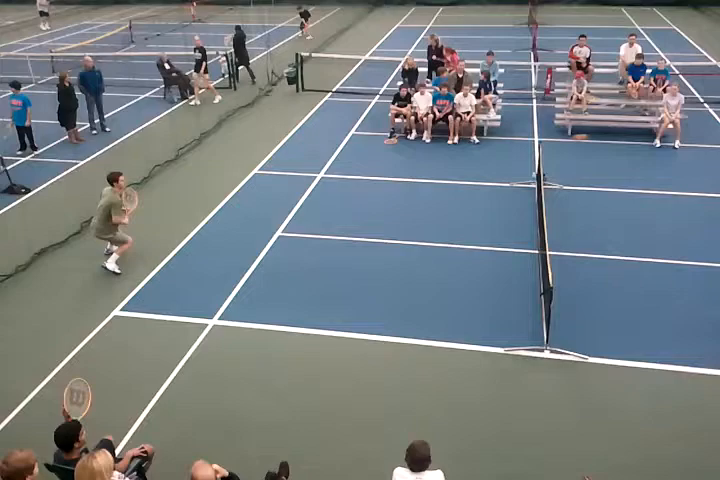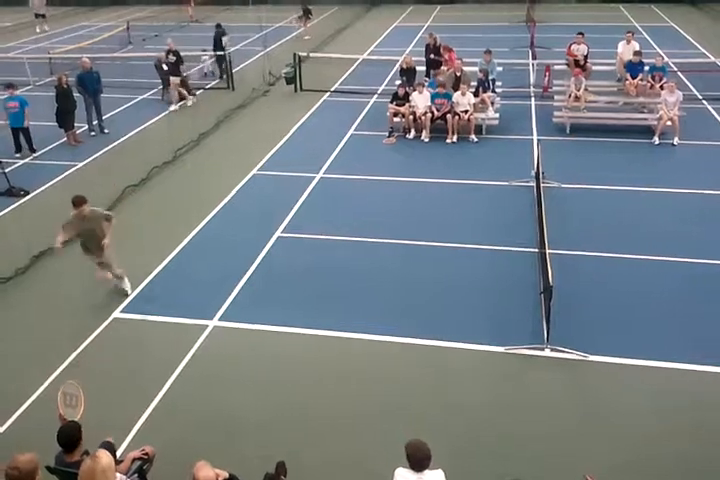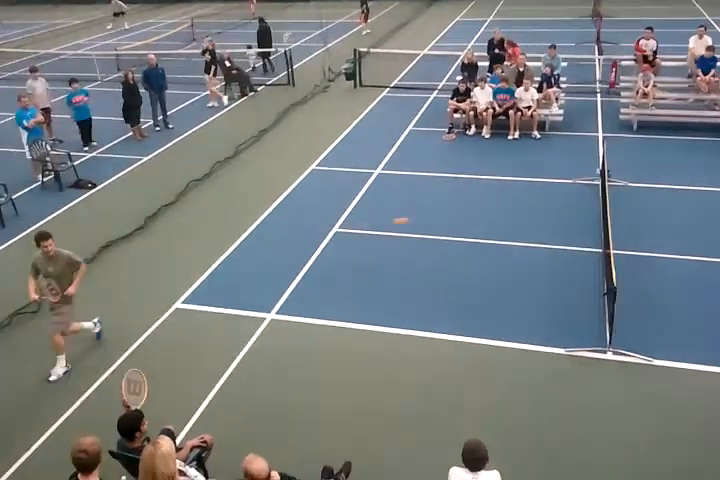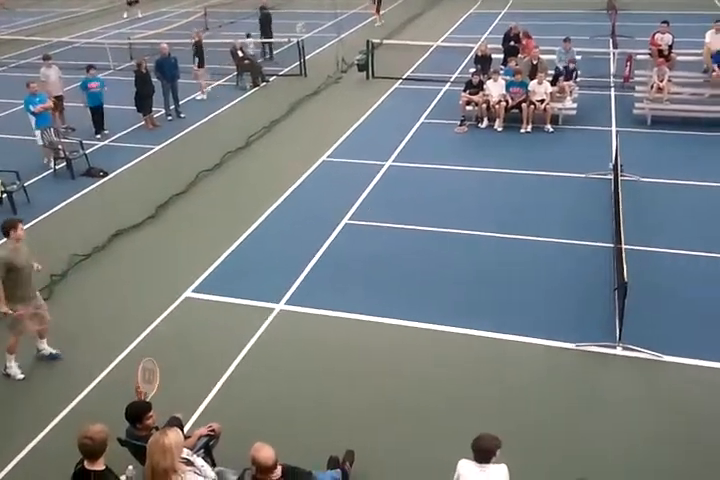
dt=0.7s
person 1, frame 1
left shoulder: (106, 190)
right shoulder: (116, 200)
right elbow: (115, 220)
left wrist: (121, 210)
right wrist: (125, 220)
left hip: (97, 225)
right hip: (104, 231)
left knee: (117, 231)
right knee: (129, 241)
left ankle: (110, 248)
right ankle: (110, 263)
person 1, frame 2
left shoulder: (98, 213)
right shoulder: (72, 220)
left elbow: (111, 219)
right elbow: (64, 233)
left wrist: (107, 237)
right wrist: (59, 242)
left hip: (102, 248)
right hip: (89, 252)
left knee: (116, 273)
right knee: (102, 276)
left ankle: (123, 281)
person 1, frame 3
left shoulder: (66, 256)
right shoulder: (37, 262)
left elbow: (82, 266)
right elbow: (32, 278)
left wrist: (74, 286)
right wrist: (32, 294)
left hip: (65, 301)
right hip: (53, 300)
left knee: (56, 335)
right knee: (65, 330)
left ankle: (61, 365)
right ankle: (93, 325)
person 1, frame 4
left shoulder: (21, 246)
left wrist: (33, 265)
left hip: (32, 295)
right hip: (17, 302)
left knee: (44, 319)
right knee: (16, 334)
left ankle: (43, 349)
